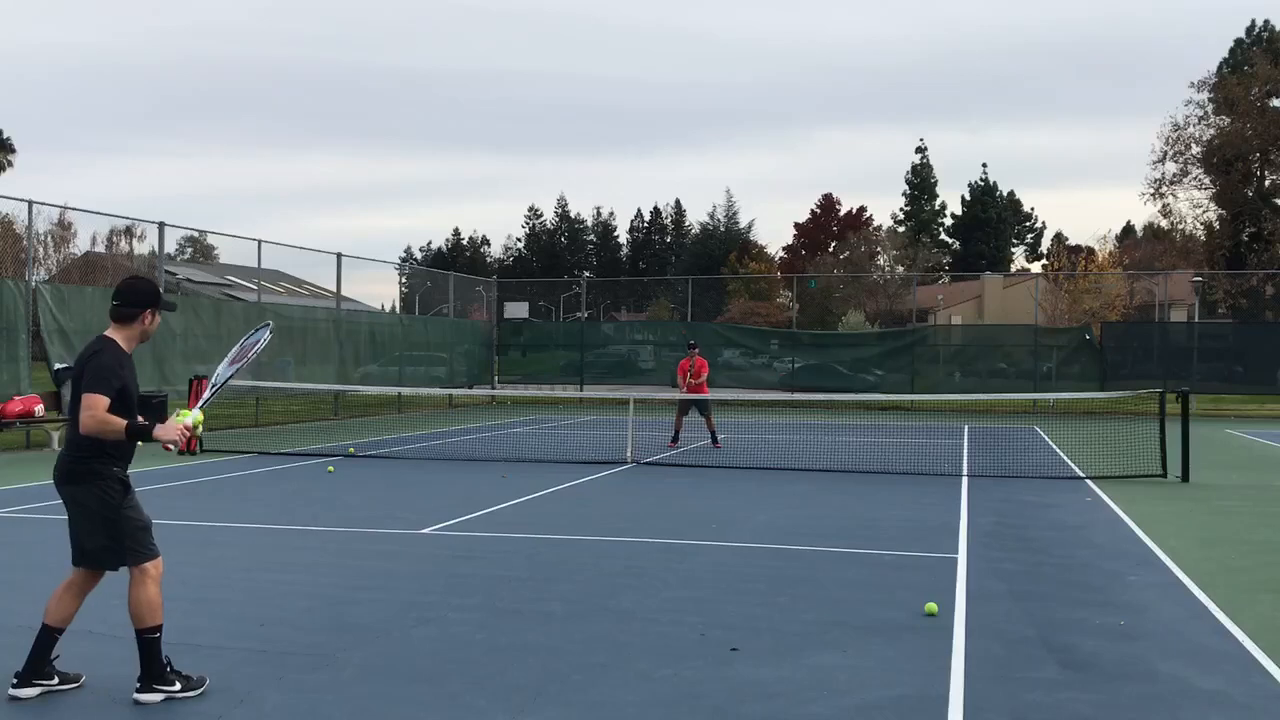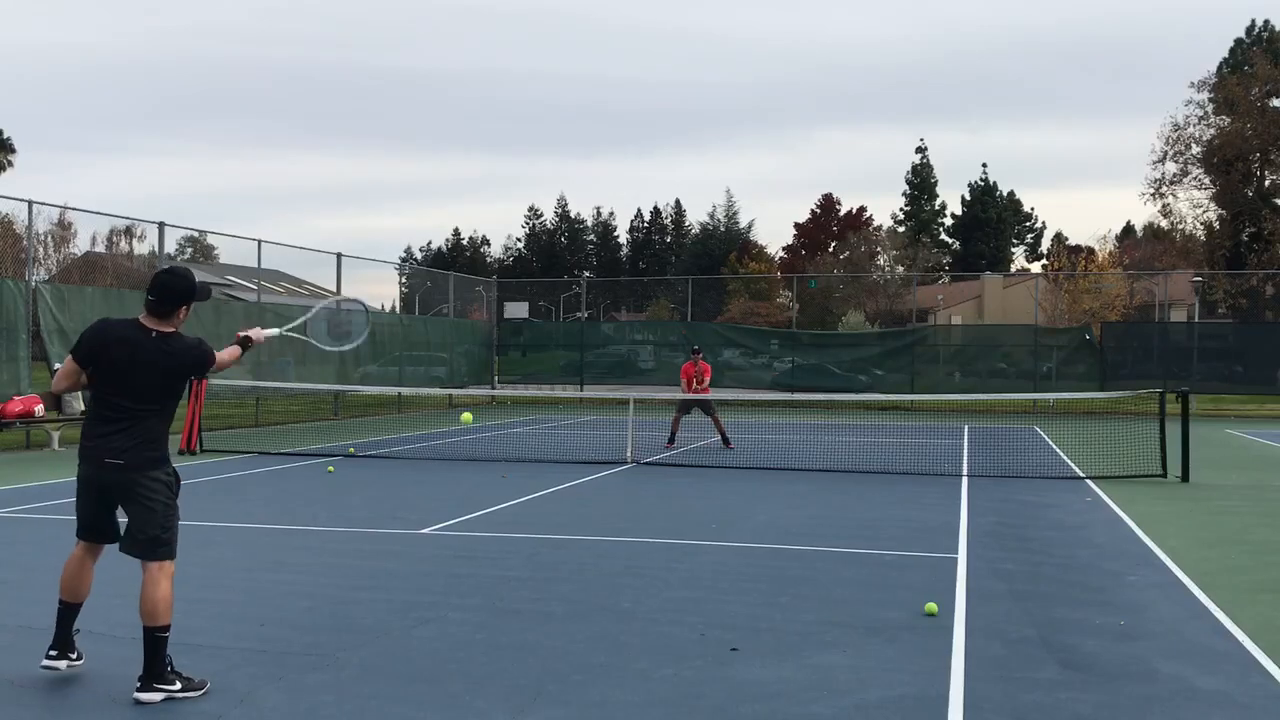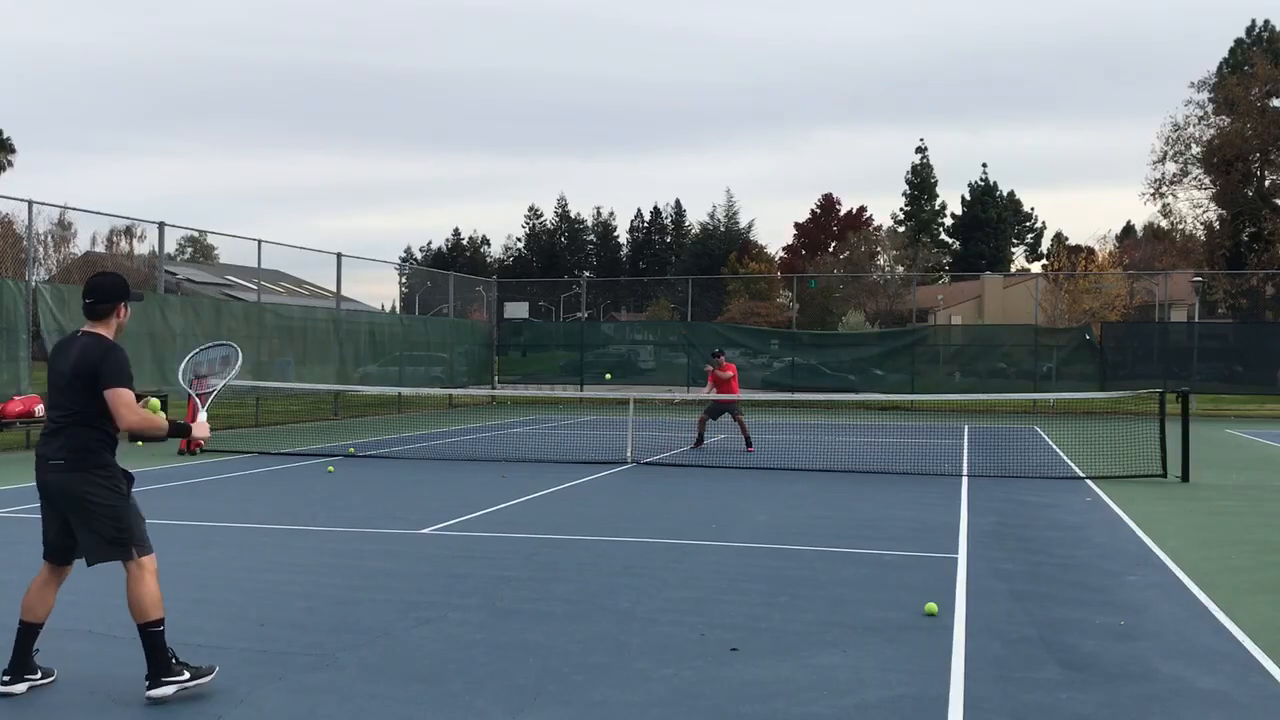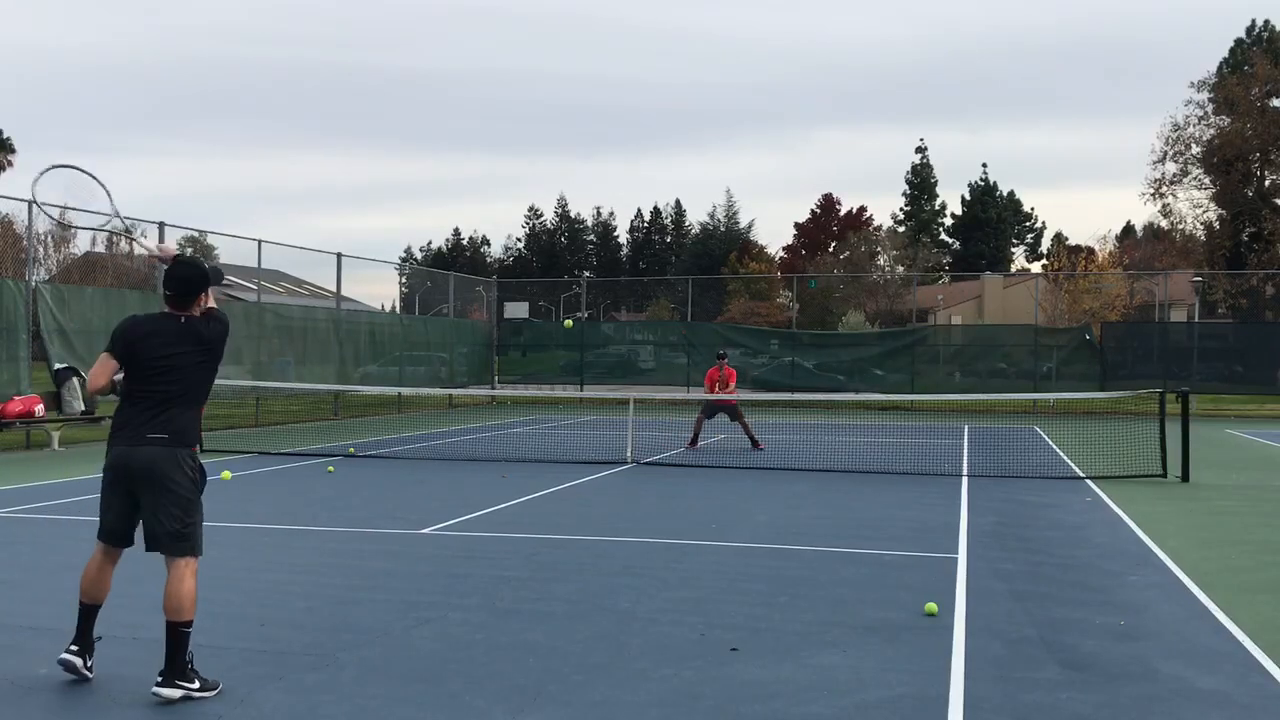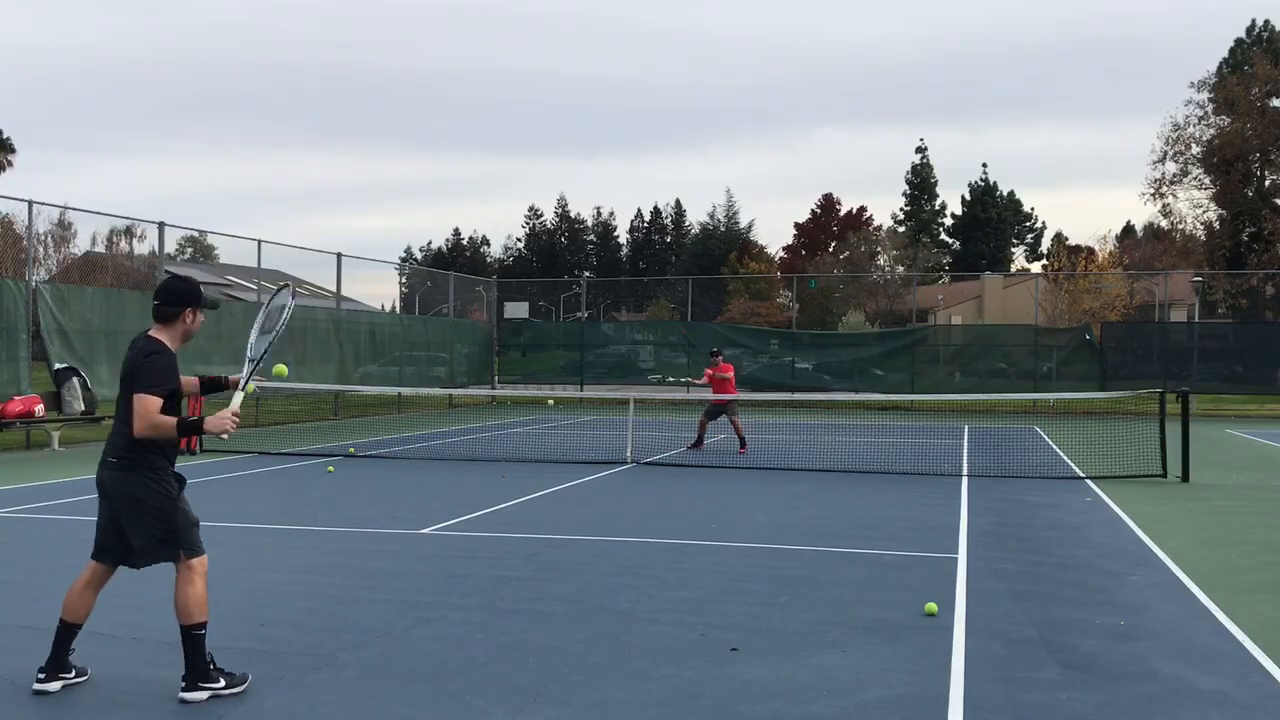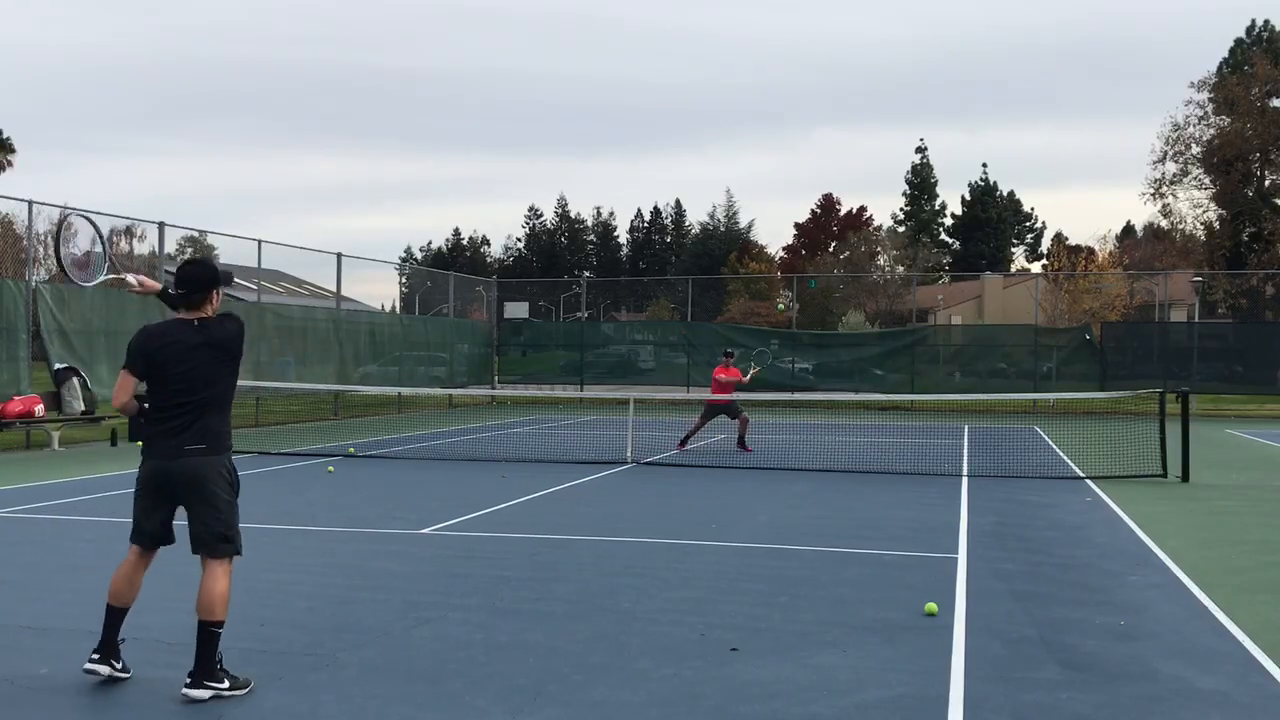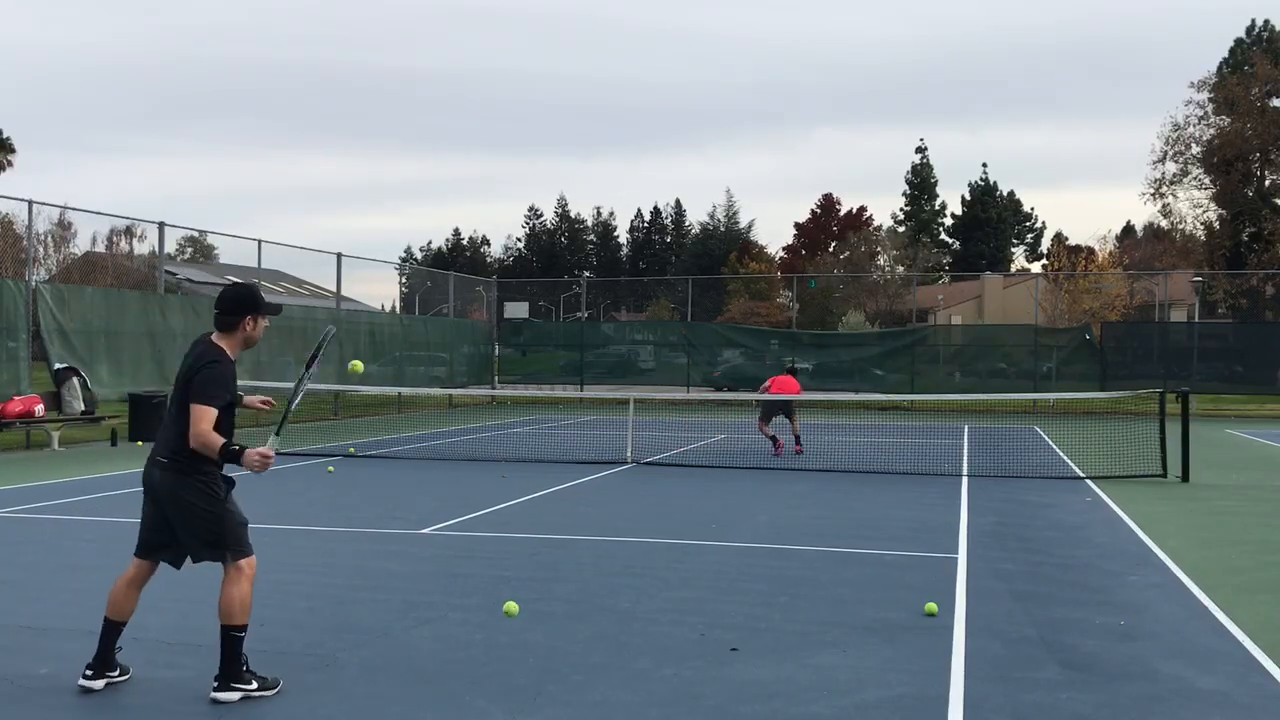
dt=0.7s
person 1, frame 1
left shoulder: (114, 353)
right shoulder: (106, 358)
right elbow: (90, 421)
left wrist: (157, 426)
right wrist: (150, 432)
left hip: (86, 477)
right hip: (95, 479)
left knee: (87, 572)
right knee: (147, 568)
left ankle: (34, 672)
right ankle: (154, 677)
person 1, frame 2
left shoulder: (105, 331)
right shoulder: (186, 351)
left elbow: (60, 386)
right elbow: (219, 361)
right wrist: (246, 342)
left hip: (95, 460)
right hip: (144, 469)
left knee: (87, 546)
right knee: (159, 566)
left ankle: (61, 646)
right ankle: (155, 676)
person 1, frame 3
left shoulder: (63, 348)
right shoulder: (108, 353)
right elbow: (128, 419)
left wrist: (120, 410)
right wrist: (183, 429)
left hip: (51, 471)
right hip: (91, 473)
left knee: (54, 567)
right knee: (141, 563)
right ankle: (163, 670)
person 1, frame 4
left shoulder: (133, 328)
right shoulder: (215, 330)
left elbow: (95, 384)
right elbow: (207, 307)
right wrist: (179, 260)
left hip: (124, 452)
right hip: (173, 456)
left knee: (107, 549)
right knee: (183, 561)
left ankle: (80, 645)
right ankle: (175, 673)
person 1, frame 5
left shoulder: (147, 347)
right shoulder: (156, 358)
right elbow: (145, 426)
left wrist: (226, 382)
right wrist: (202, 425)
left hip: (115, 472)
right hip: (143, 475)
left knee: (98, 569)
right knee: (192, 565)
left ankle: (54, 667)
right ankle: (199, 675)
person 1, frame 6
left shoulder: (148, 337)
right shoulder: (231, 330)
left elbow: (120, 401)
right elbow: (210, 320)
right wrist: (158, 289)
left hip: (158, 460)
right hip: (207, 462)
left knee: (140, 552)
right knee: (218, 564)
left ankle: (105, 652)
right ankle: (205, 673)
person 1, frame 7
left shoulder: (208, 347)
right shoulder: (216, 368)
right elbow: (200, 437)
left wrist: (239, 400)
right wrist: (239, 455)
left hip: (161, 472)
right hip: (191, 478)
left knee: (142, 565)
right knee: (241, 565)
left ankle: (100, 664)
right ankle: (232, 676)
